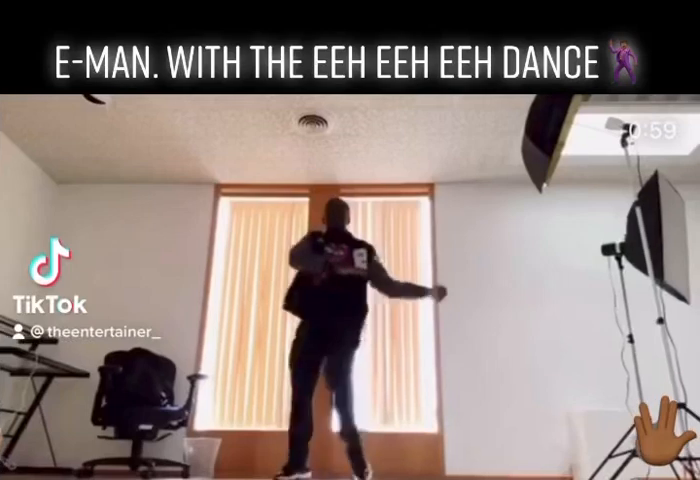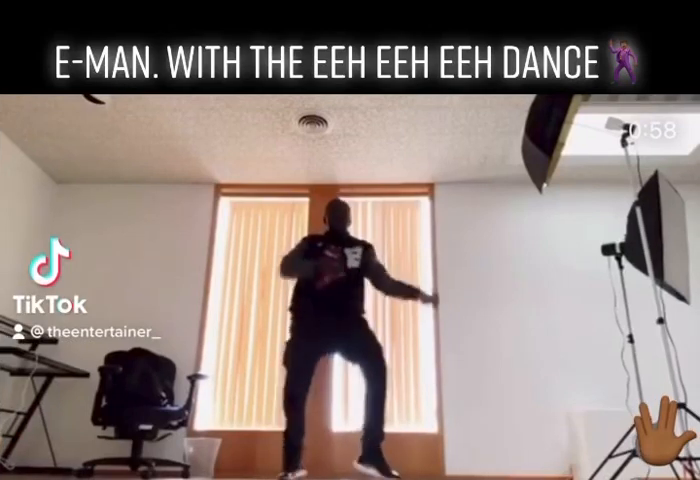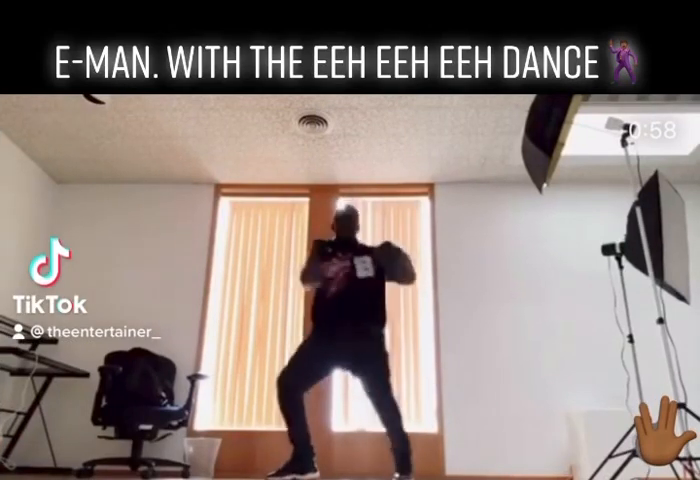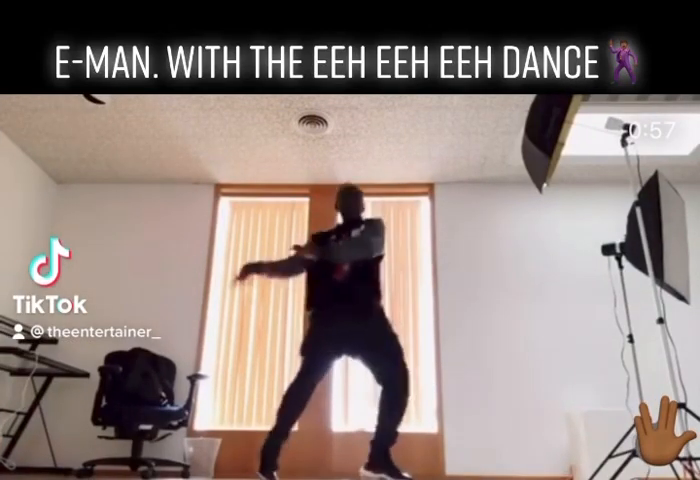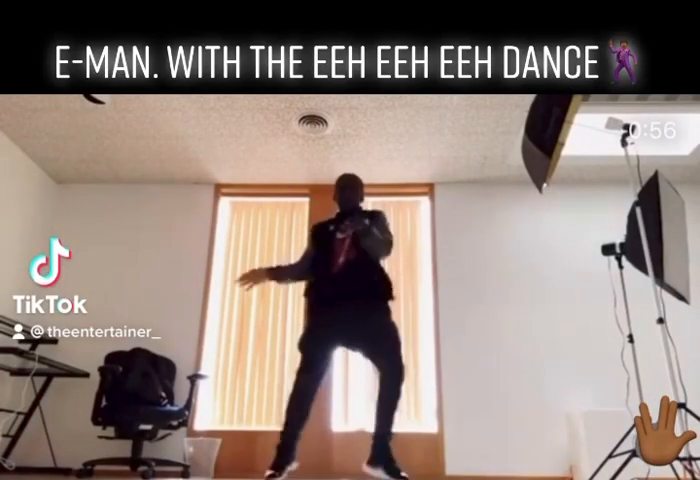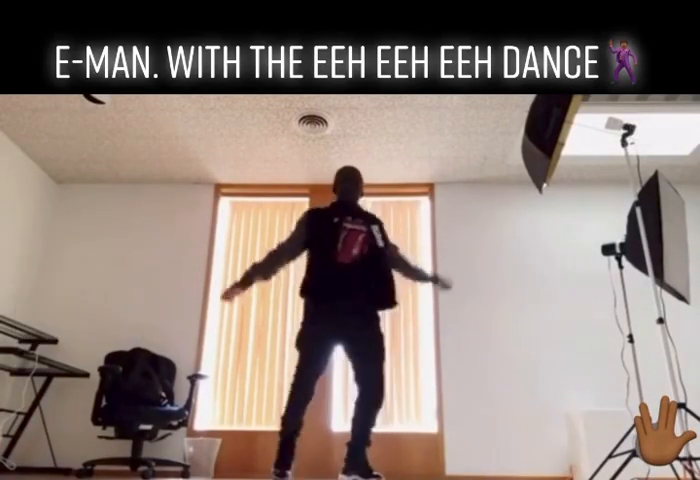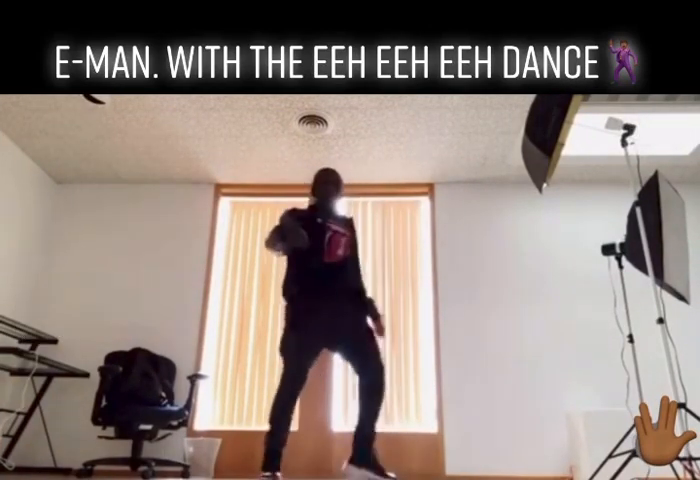
dt=0.7s
person 1, frame 1
left shoulder: (364, 250)
right shoulder: (312, 241)
left elbow: (388, 286)
right elbow: (296, 260)
left wrist: (427, 291)
right wrist: (335, 267)
left hip: (344, 323)
right hip: (312, 323)
left knee: (338, 376)
right knee: (301, 386)
left ankle: (355, 451)
person 1, frame 2
left shoulder: (361, 248)
right shoulder: (310, 244)
left elbow: (384, 282)
right elbow: (287, 268)
left wrist: (416, 293)
right wrist: (317, 268)
left hip: (348, 321)
right hip: (312, 323)
left knee: (376, 369)
right knee: (295, 386)
left ankle: (371, 452)
person 1, frame 3
left shoulder: (376, 256)
right shoulder: (322, 250)
left elbow: (407, 276)
right elbow: (309, 278)
left wrist: (393, 254)
right wrist: (322, 272)
left hip: (364, 336)
right hip: (326, 335)
left knee: (381, 396)
right knee: (287, 384)
person 1, frame 4
left shoulder: (373, 228)
right shoulder: (322, 240)
left elbow: (367, 249)
right elbow: (289, 267)
left wrist: (321, 253)
right wrist: (256, 267)
left hip: (367, 317)
right hip: (329, 318)
left knee: (396, 378)
right knee: (307, 380)
right ankle: (271, 453)
person 1, frame 5
left shoulder: (374, 220)
right shoulder: (322, 230)
left elbow: (382, 248)
right elbow: (304, 268)
left wrist: (360, 231)
right wrist: (271, 273)
left hip: (368, 309)
right hip: (328, 310)
left knee: (393, 371)
right knee: (308, 376)
left ankle: (380, 454)
right ankle: (286, 451)
person 1, frame 6
left shoulder: (373, 224)
right shoulder: (316, 219)
left elbow: (393, 259)
right elbow: (287, 250)
left wrist: (425, 276)
right wrist: (248, 278)
left hip: (363, 312)
right hip: (324, 309)
left knee: (372, 382)
right knee: (306, 376)
person 1, frame 7
left shoulder: (347, 225)
right shoulder: (297, 218)
right elbow: (276, 241)
left wrist: (371, 312)
right wrist: (288, 238)
left hip: (346, 310)
right hip: (308, 309)
left knee: (372, 371)
right knee: (293, 379)
left ankle: (362, 454)
